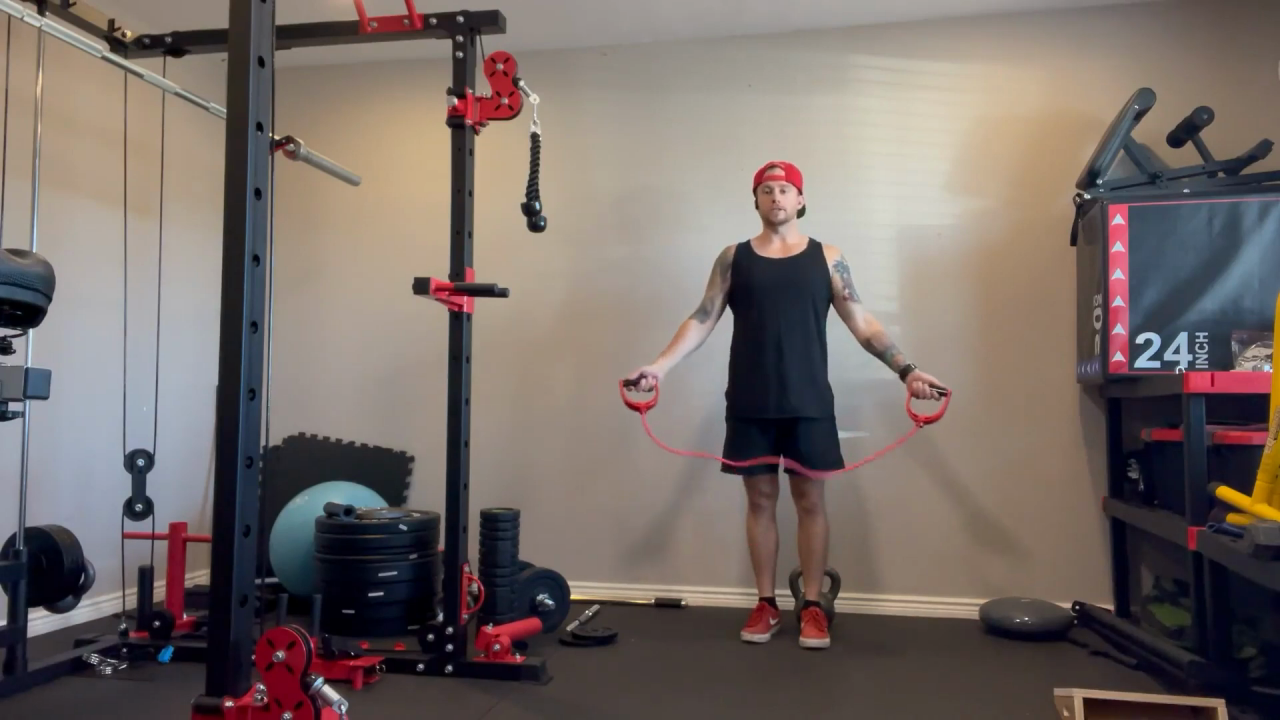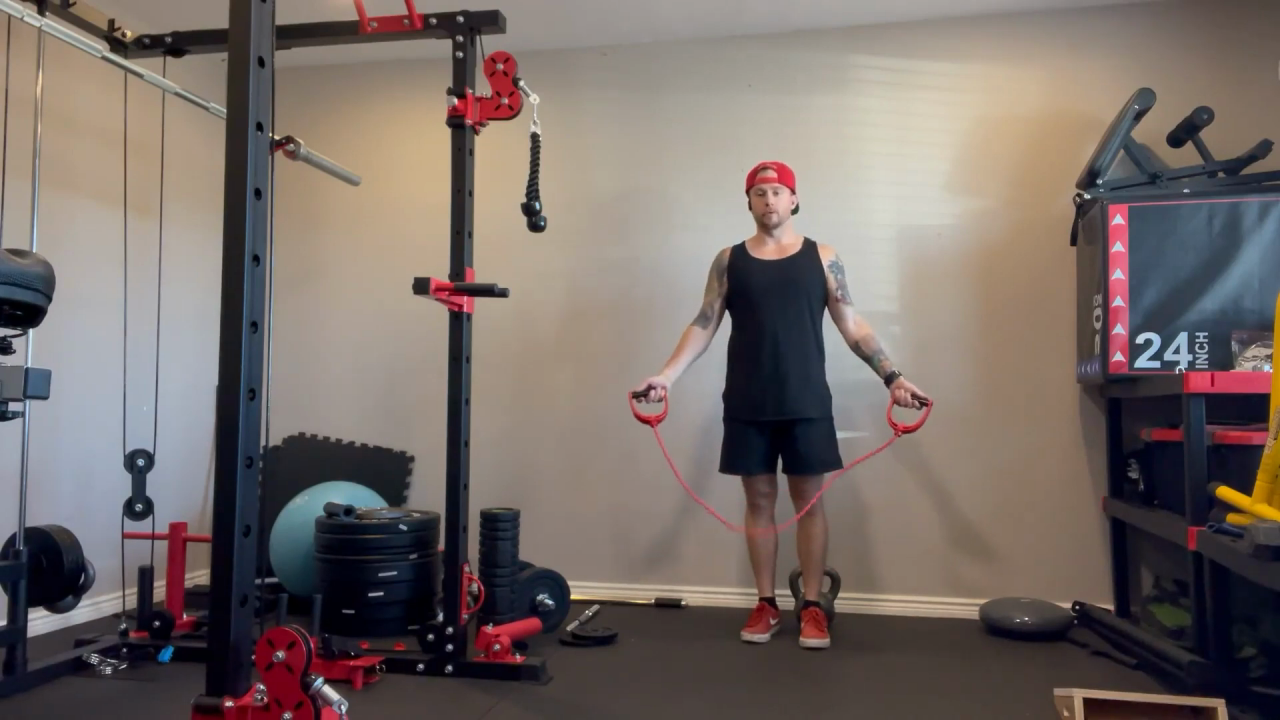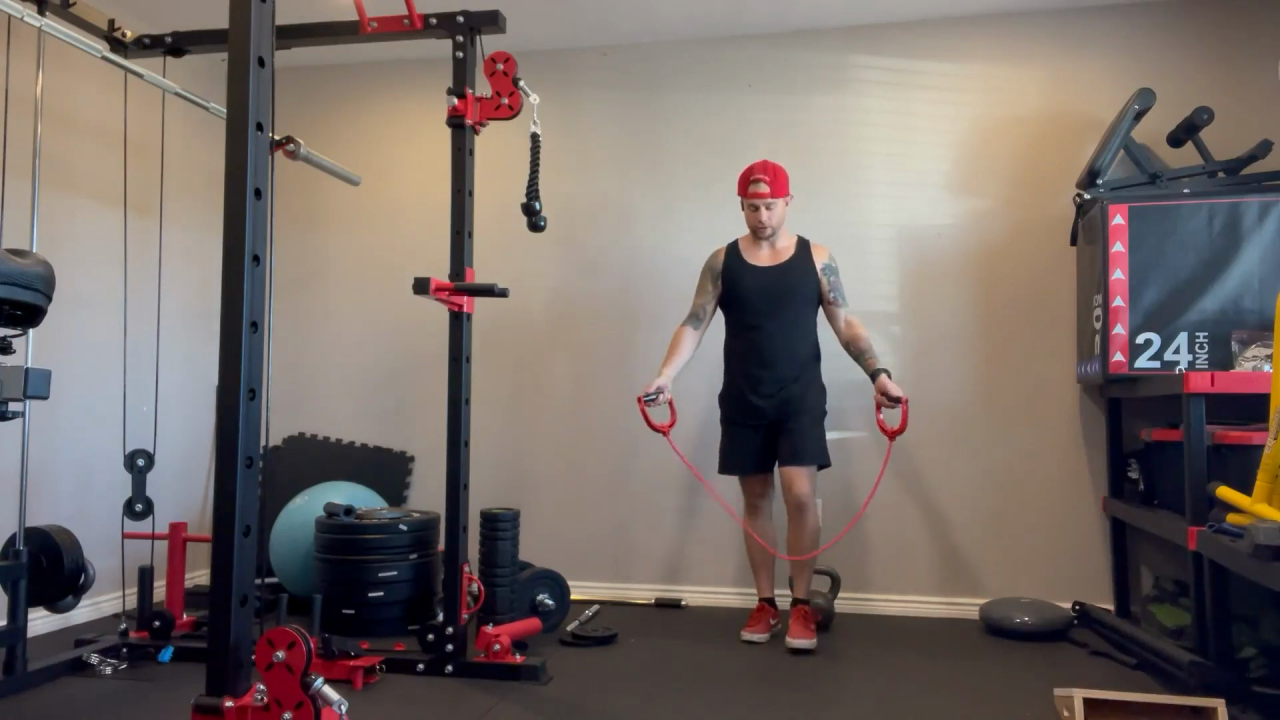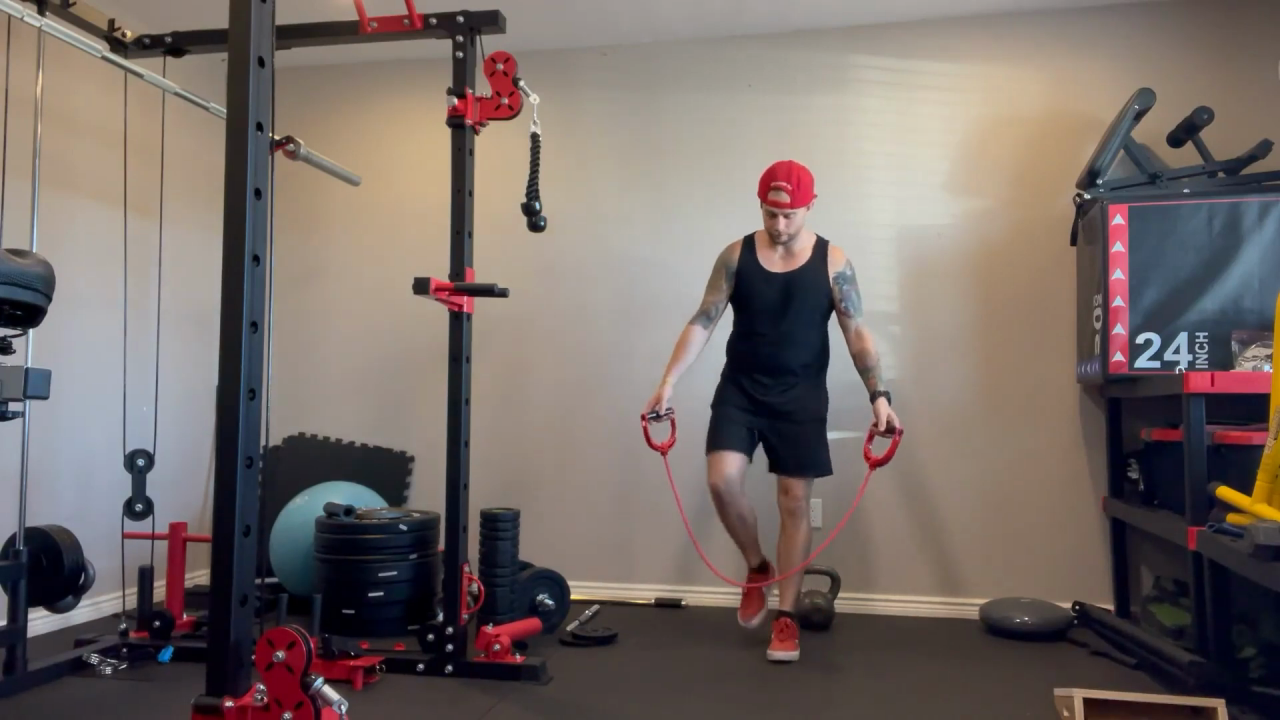
dt=0.4s
person 1, frame 1
left shoulder: (827, 257)
right shoulder: (733, 258)
left elbow: (862, 323)
right elbow: (702, 320)
left wrist: (907, 370)
right wrist: (659, 365)
left hip: (809, 401)
right hip: (750, 403)
left knee: (810, 501)
right knee: (760, 500)
left ankle: (812, 607)
right ankle: (766, 604)
person 1, frame 2
left shoulder: (823, 257)
right shoulder: (729, 259)
left elbow: (852, 325)
right elbow: (704, 324)
left wrist: (893, 377)
right wrist: (667, 375)
left hip: (807, 402)
right hip: (747, 404)
left knee: (809, 501)
right knee: (758, 501)
left ankle: (812, 607)
right ankle: (766, 604)
person 1, frame 3
left shoulder: (816, 258)
right shoulder: (722, 260)
left elbow: (845, 324)
right elbow: (695, 323)
left wrist: (878, 374)
right wrist: (666, 375)
left hip: (801, 396)
right hip: (743, 402)
left knee: (799, 494)
right knee: (756, 501)
left ankle: (802, 604)
right ankle: (766, 604)
person 1, frame 4
left shoulder: (833, 262)
right shoulder: (736, 255)
left elbow: (857, 333)
right elbow: (702, 322)
left wrist: (879, 395)
right wrist: (668, 381)
left hip: (802, 397)
right hip: (740, 389)
left knee: (794, 502)
right knee: (722, 478)
left ankle: (786, 617)
right ankle: (757, 568)
